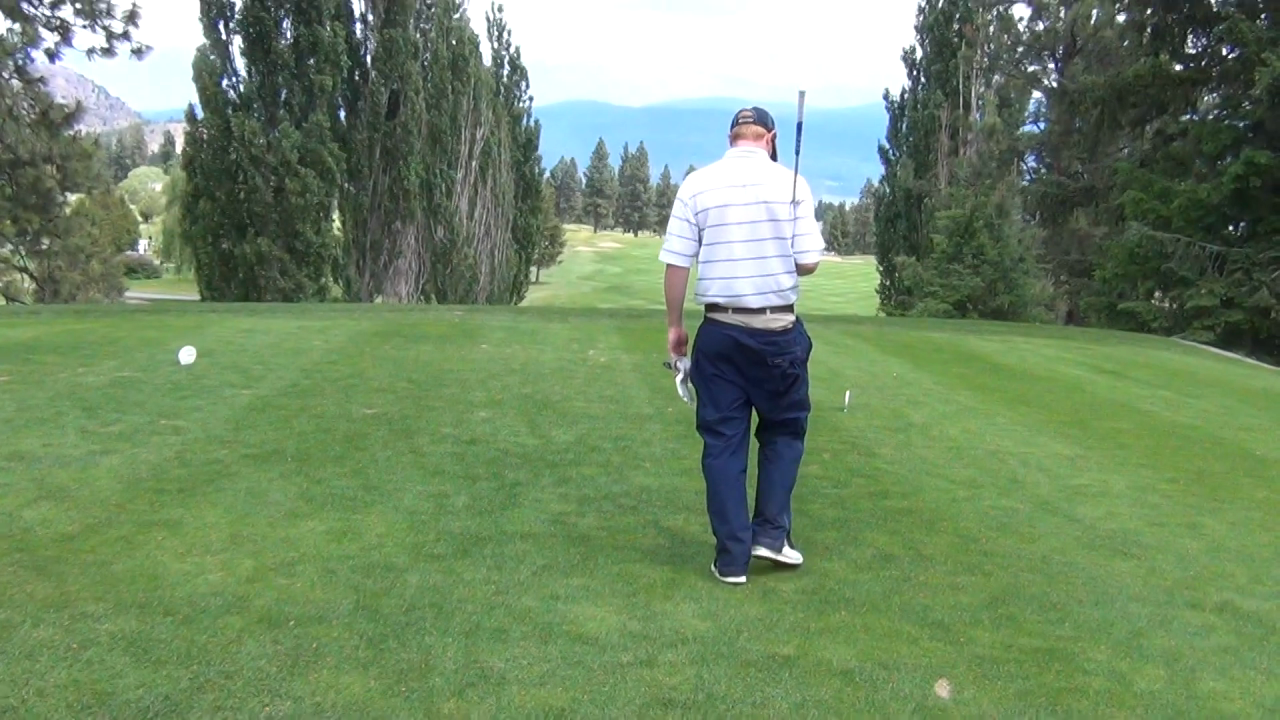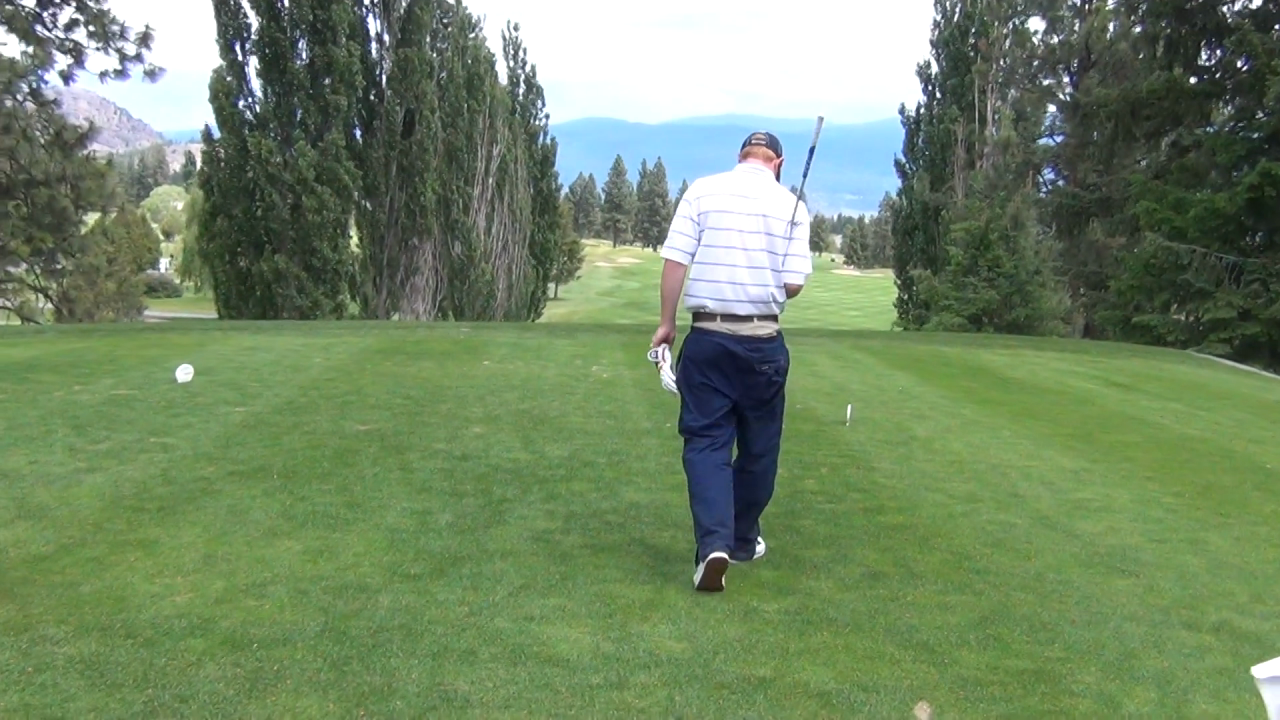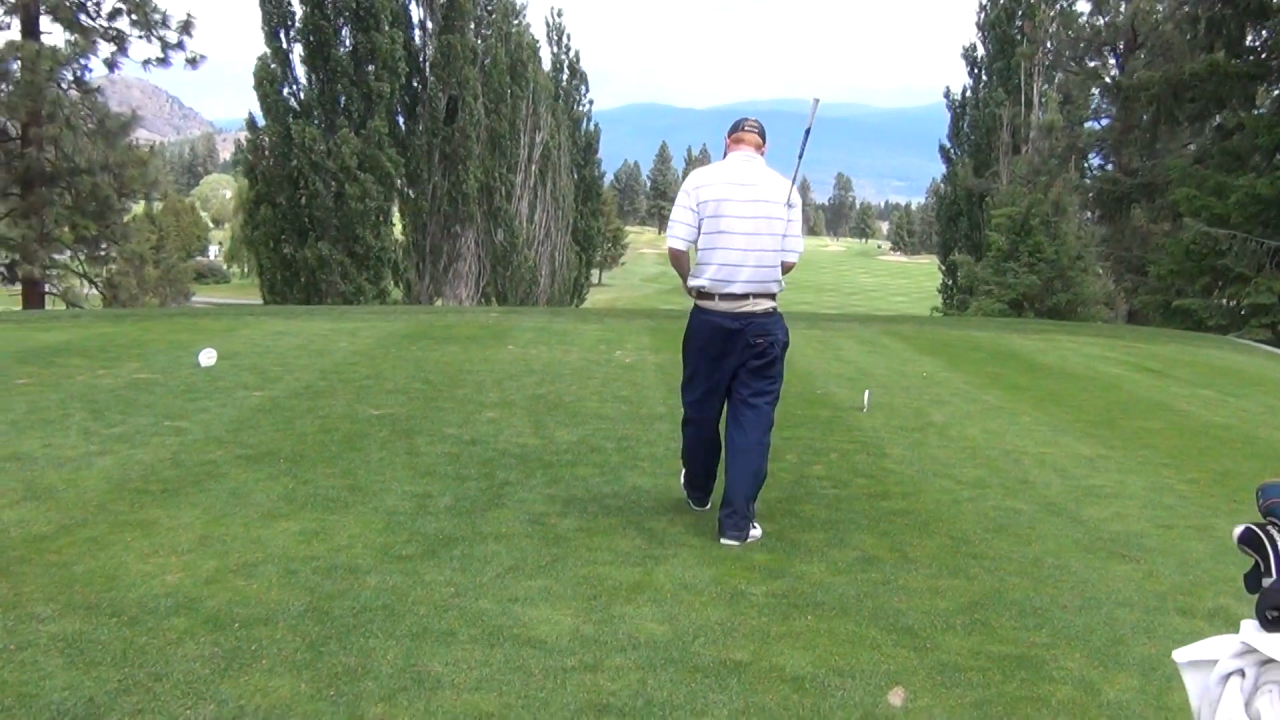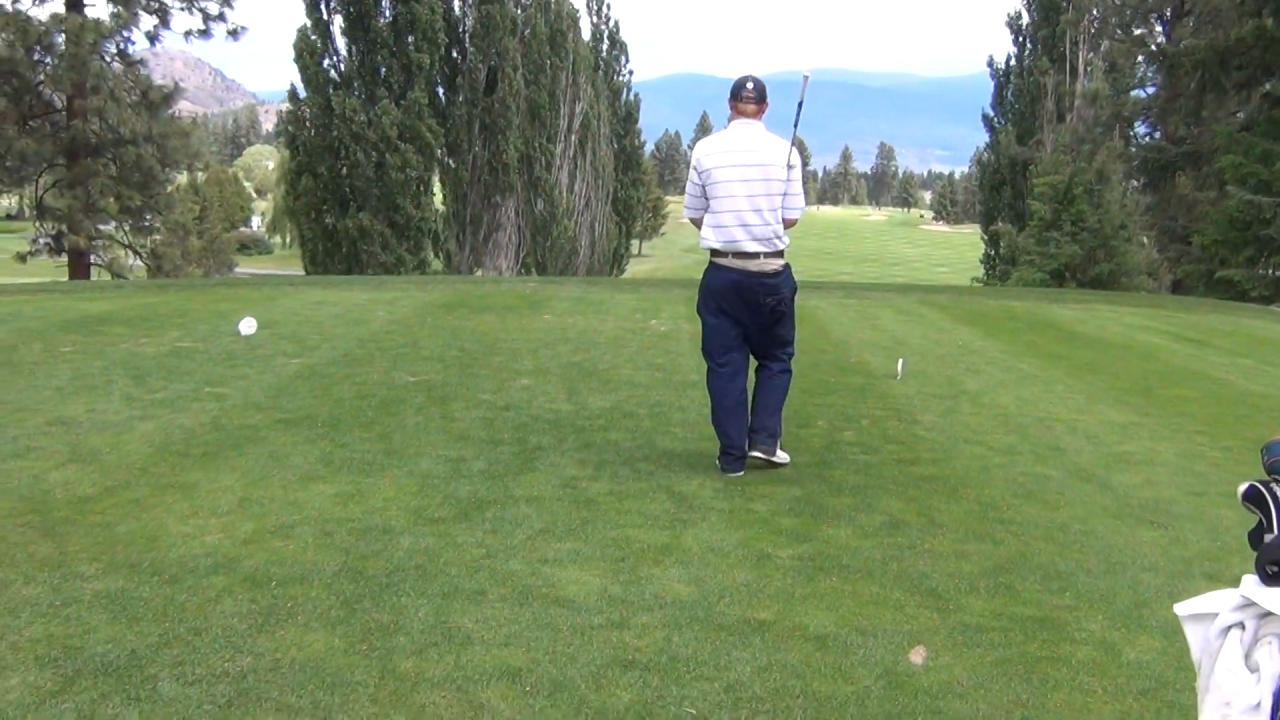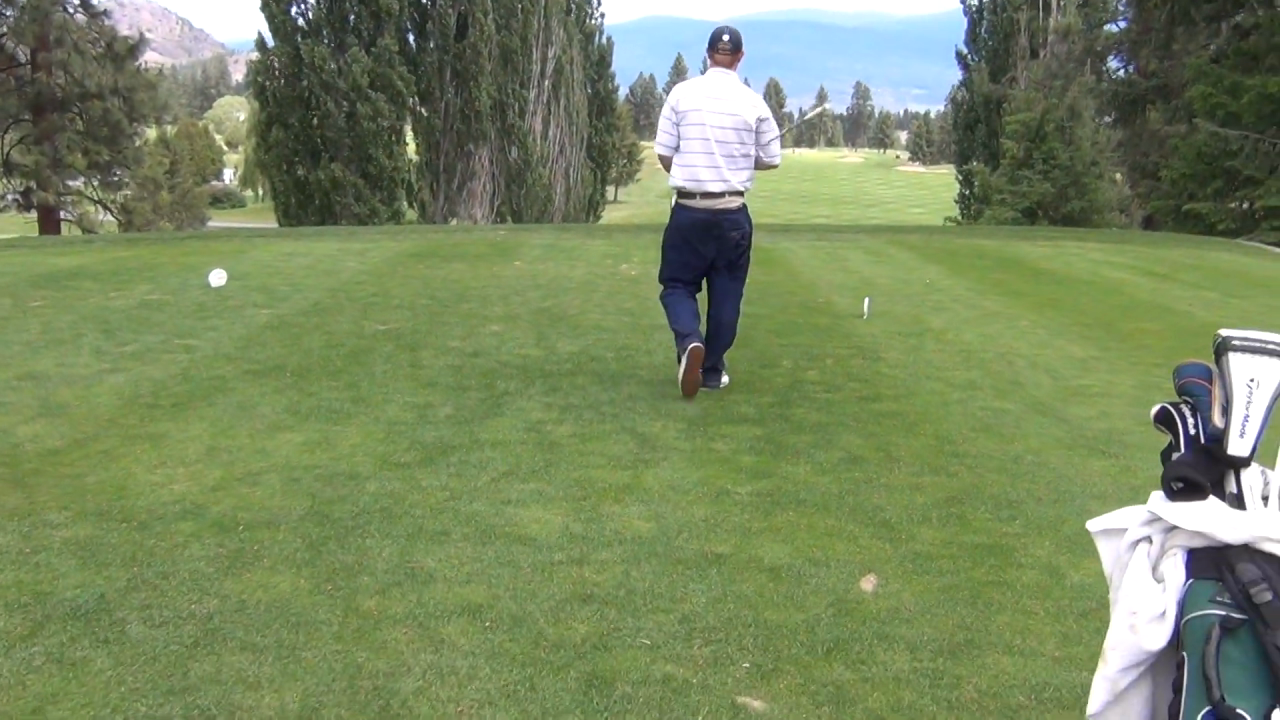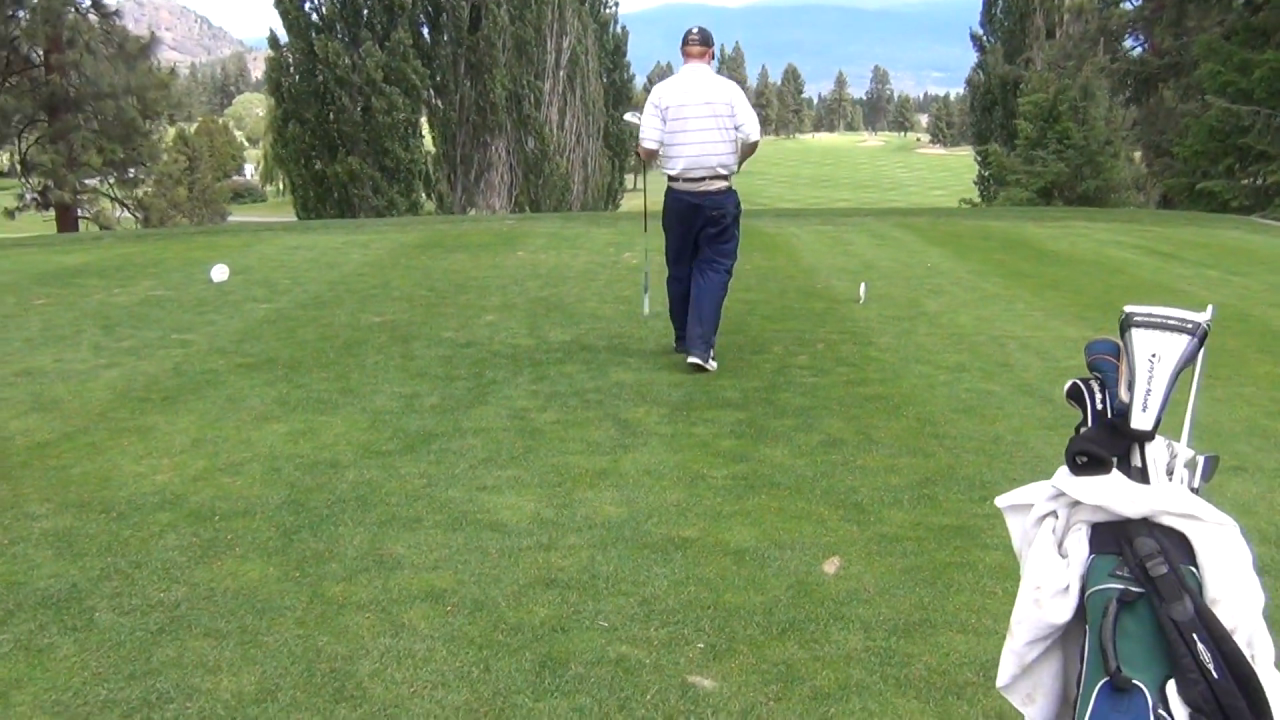
dt=0.5s
person 1, frame 1
left shoulder: (696, 184)
right shoulder: (791, 182)
left elbow: (677, 263)
right elbow: (808, 262)
left wrist: (674, 325)
left hip: (720, 331)
right hip: (778, 330)
left knee: (723, 442)
right knee: (784, 429)
left ankle: (732, 556)
right ankle: (771, 533)
person 1, frame 2
left shoulder: (701, 190)
right shoulder: (790, 205)
left elbow: (675, 261)
right elbow: (794, 284)
left wrist: (666, 322)
left hip: (707, 337)
right hip: (763, 341)
left knee: (704, 441)
right knee: (759, 446)
left ankle: (714, 542)
right ankle: (743, 540)
person 1, frame 3
left shoulder: (700, 180)
right shoulder: (784, 188)
left elbow: (676, 247)
right elbow: (788, 261)
left hip: (709, 315)
right hip: (761, 318)
left knee: (701, 409)
right knee: (753, 418)
left ankle: (699, 490)
right ankle: (737, 521)
person 1, frame 4
left shoulder: (705, 149)
right shoulder: (784, 150)
left elbow: (694, 215)
right elbow: (792, 217)
left hip: (722, 272)
right hip: (771, 272)
left knee: (725, 364)
right knee: (774, 359)
left ankle: (733, 456)
right ankle: (764, 441)
person 1, frame 5
left shoulder: (682, 93)
right shoulder: (754, 103)
left elbow: (664, 153)
right elbow: (771, 161)
left hip: (688, 210)
right hip: (732, 213)
left knee: (677, 286)
right knee: (726, 295)
left ankle: (690, 342)
right ankle: (713, 369)
person 1, frame 6
left shoulder: (662, 91)
right shoulder: (729, 89)
left elbow: (649, 149)
right elbow: (752, 139)
left wrist: (644, 156)
right wrist: (735, 163)
left hip: (679, 194)
right hip: (719, 194)
left knee: (680, 269)
right knee: (715, 269)
left ankle: (684, 339)
right ankle: (699, 345)
